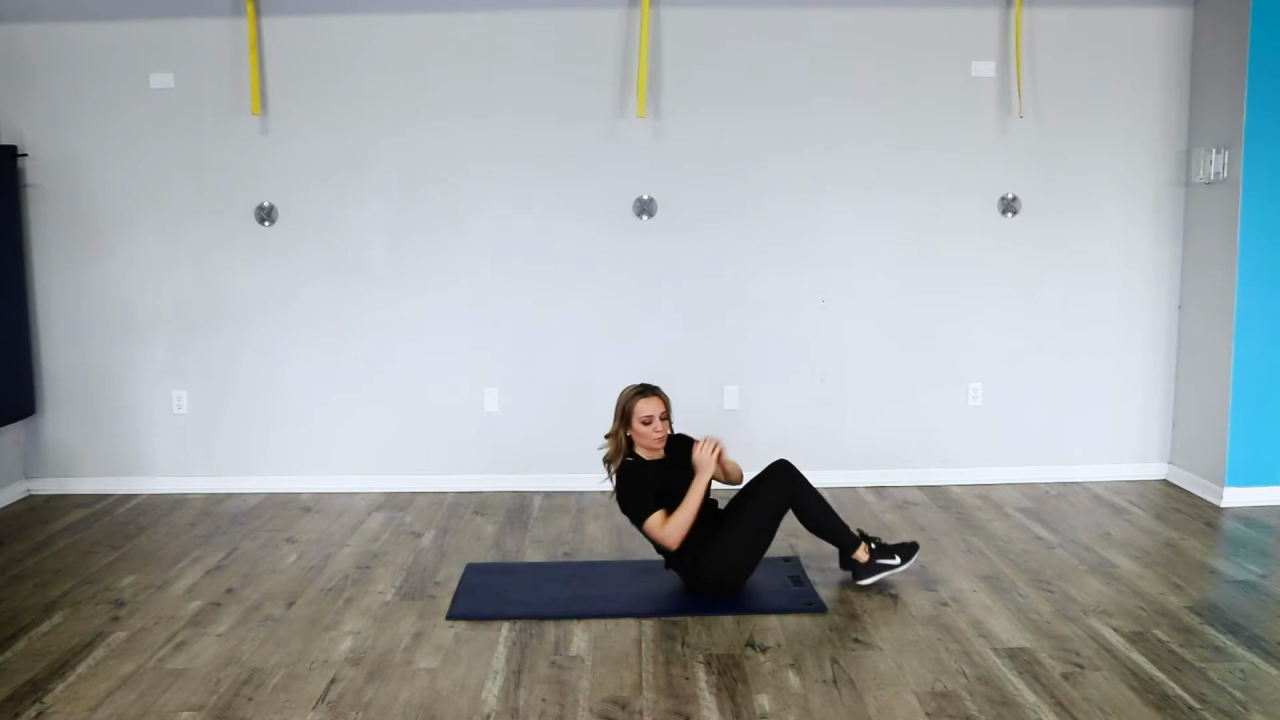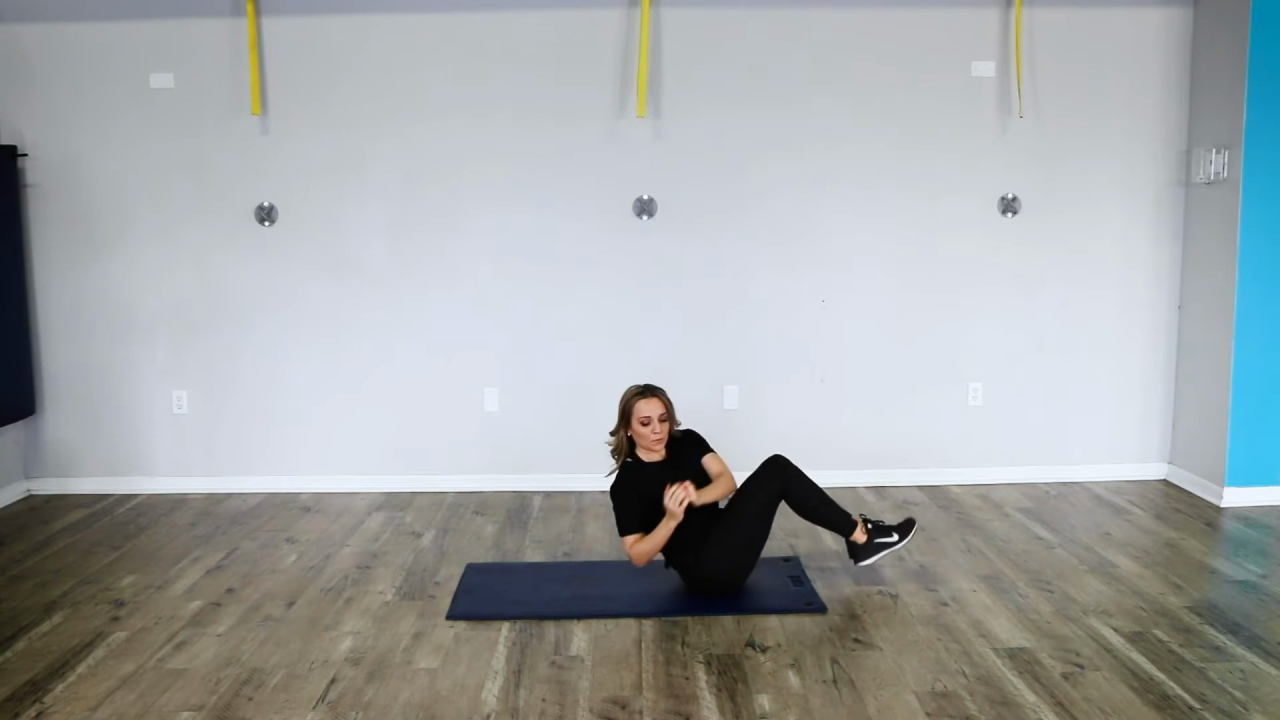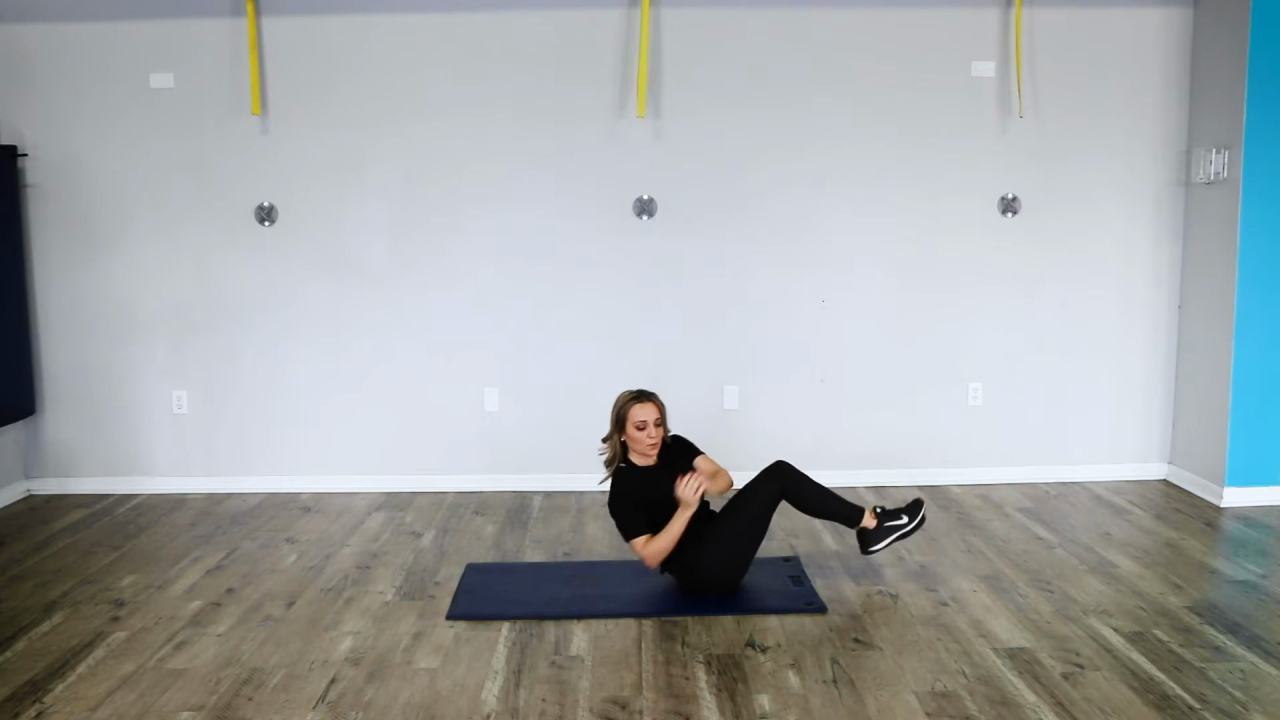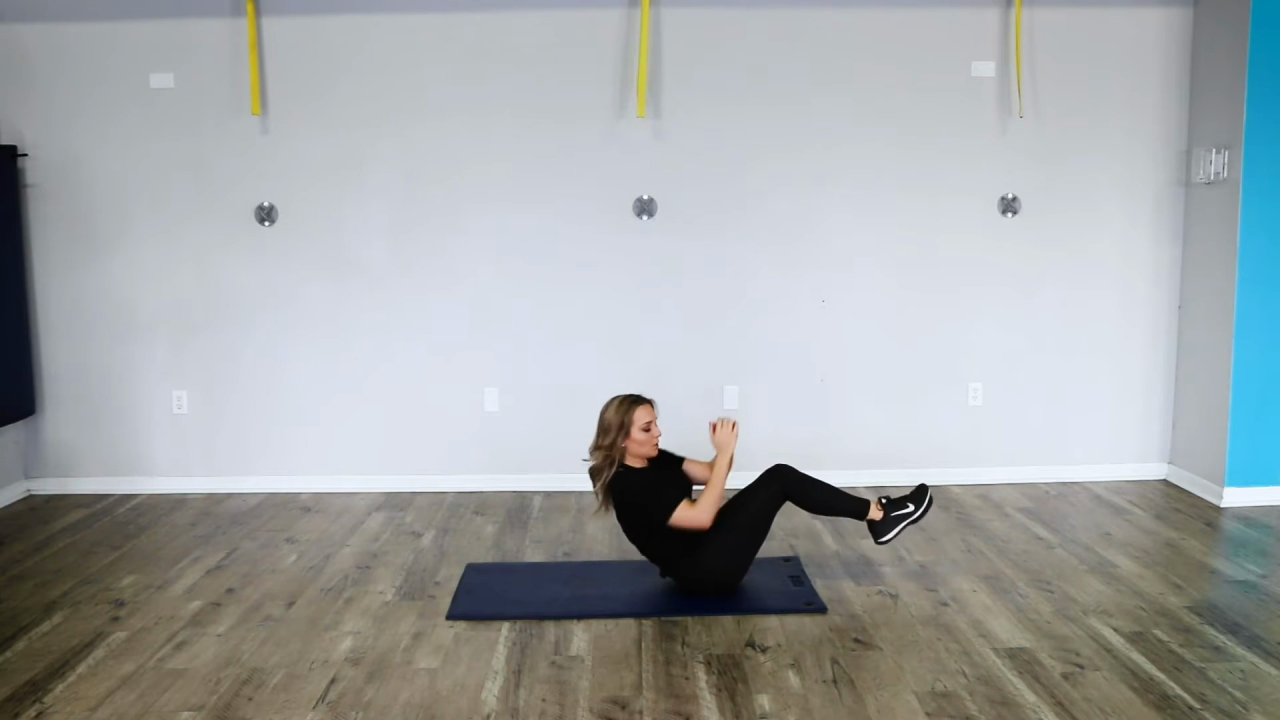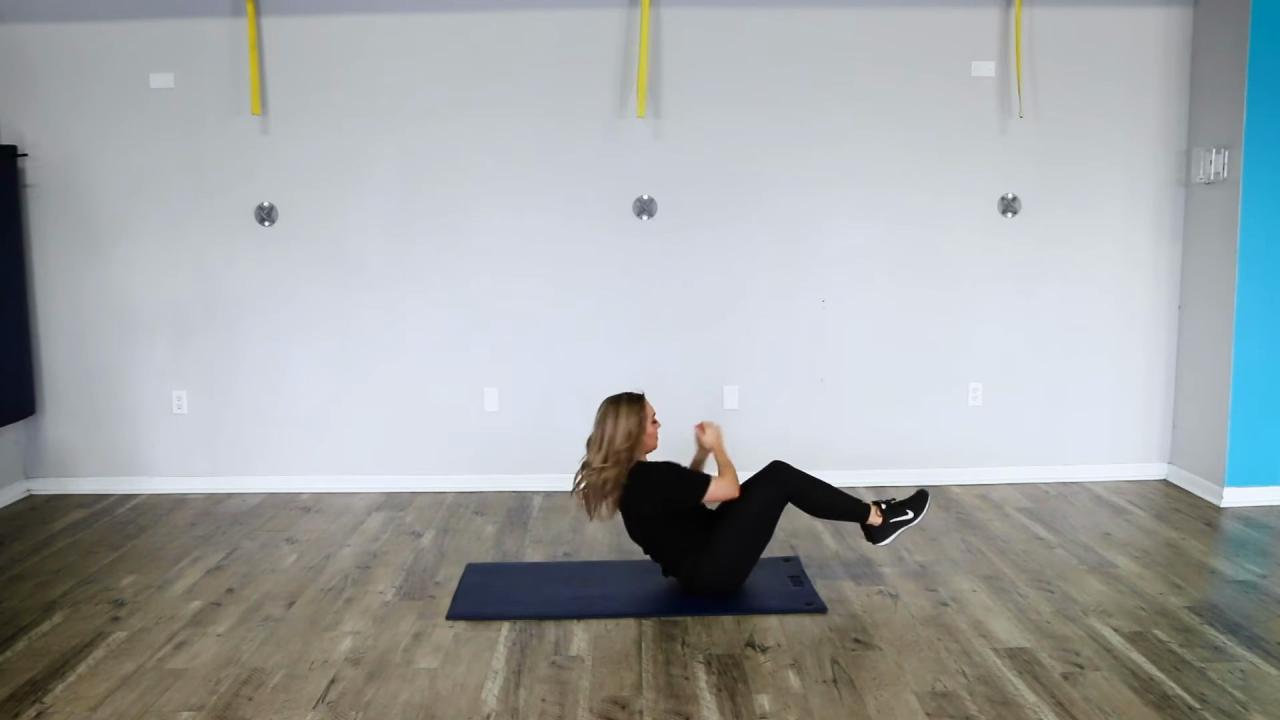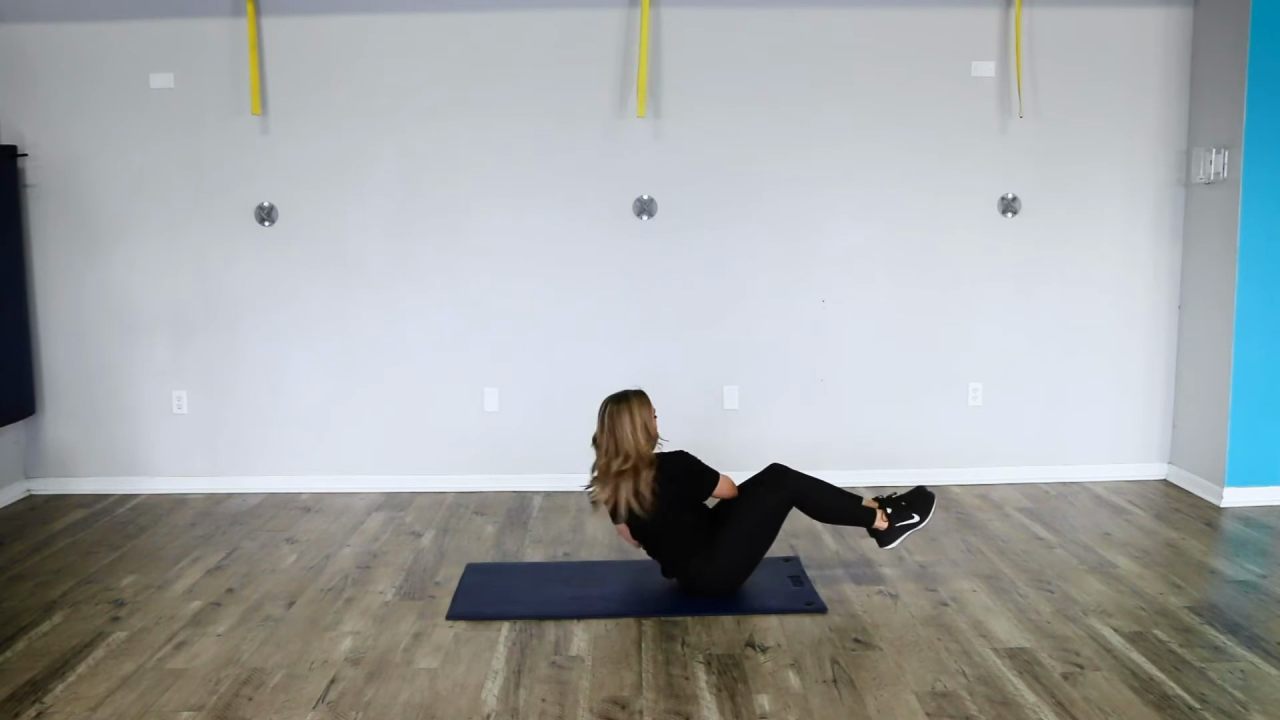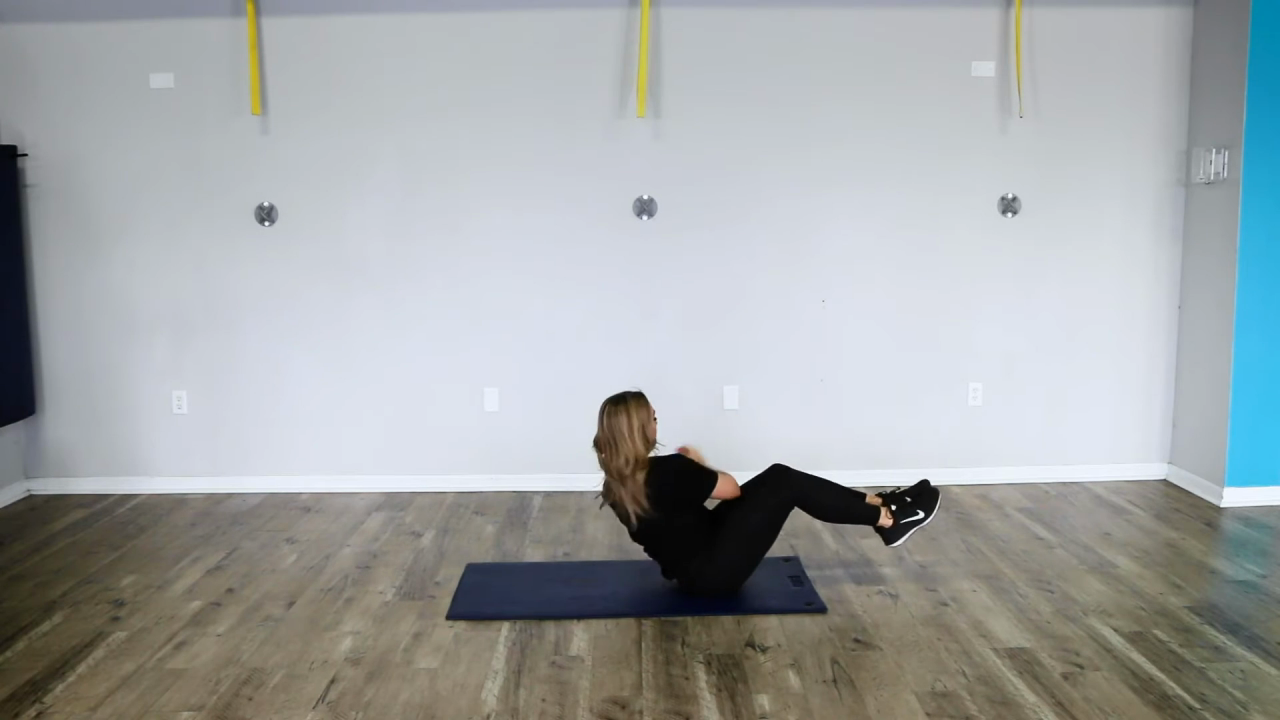
dt=0.2s
person 1, frame 1
left shoulder: (677, 445)
right shoulder: (632, 479)
left elbow: (735, 477)
right elbow: (671, 538)
left wrist: (719, 460)
right wrist: (702, 475)
left hip: (719, 536)
right hip: (708, 569)
left knee: (782, 471)
right knee: (784, 485)
left ankle: (856, 548)
right ankle: (863, 558)
person 1, frame 2
left shoulder: (685, 442)
right shoulder: (627, 484)
left elbow: (728, 482)
right elbow: (638, 556)
left wrist: (697, 497)
right wrist: (672, 517)
left hip: (720, 538)
right hip: (706, 569)
left knee: (777, 466)
right knee: (776, 476)
left ankle: (859, 531)
right ankle: (861, 539)
person 1, frame 3
left shoulder: (675, 447)
right shoulder: (624, 489)
left elbow: (723, 478)
right elbow: (651, 557)
left wrist: (703, 487)
right wrist: (686, 509)
left hip: (715, 541)
right hip: (702, 569)
left knee: (779, 471)
right knee: (776, 479)
left ankle: (869, 525)
right ankle: (870, 524)
person 1, frame 4
left shoulder: (654, 458)
right shoulder: (628, 488)
left elbow: (711, 475)
right elbow: (703, 517)
left wrist: (724, 450)
right wrist: (724, 453)
left hip: (707, 546)
right hip: (702, 570)
left knee: (781, 474)
right knee: (778, 481)
left ankle: (877, 515)
right ankle: (878, 516)
person 1, frame 5
left shoulder: (631, 474)
right shoulder: (655, 478)
right elbow: (730, 489)
left wrist: (701, 454)
right wrist: (717, 448)
left hip: (702, 548)
right hip: (709, 570)
left knee: (777, 470)
right knee: (781, 482)
left ankle: (872, 513)
right ankle: (876, 520)
person 1, frame 6
left shoulder: (613, 483)
right shoulder: (675, 467)
left elbow: (633, 538)
right elbow: (730, 490)
left hip: (697, 557)
right hip: (711, 570)
left knee: (777, 474)
right knee: (788, 488)
left ankle: (873, 507)
right ankle: (882, 522)
person 1, frame 7
left shoulder: (615, 485)
right shoulder: (671, 470)
right elbow: (731, 489)
right wrist: (700, 466)
left hip: (701, 549)
right hip: (711, 571)
left knee: (779, 475)
right knee: (790, 488)
left ankle: (878, 503)
right ankle: (887, 520)
